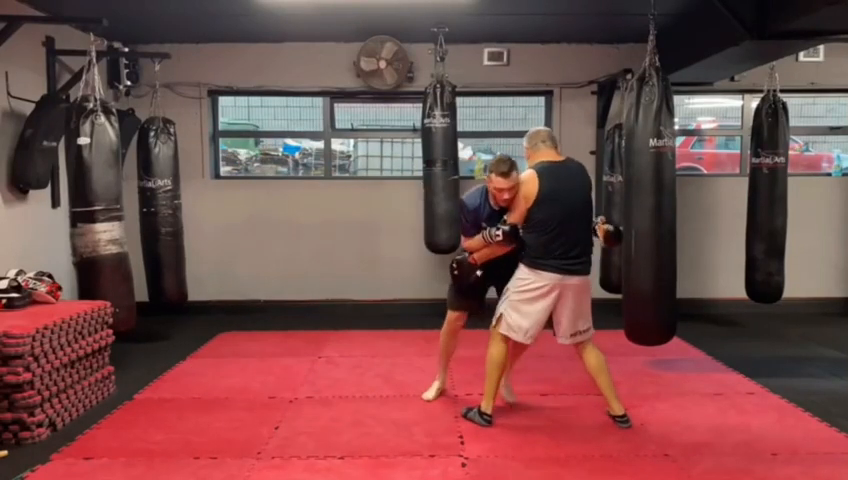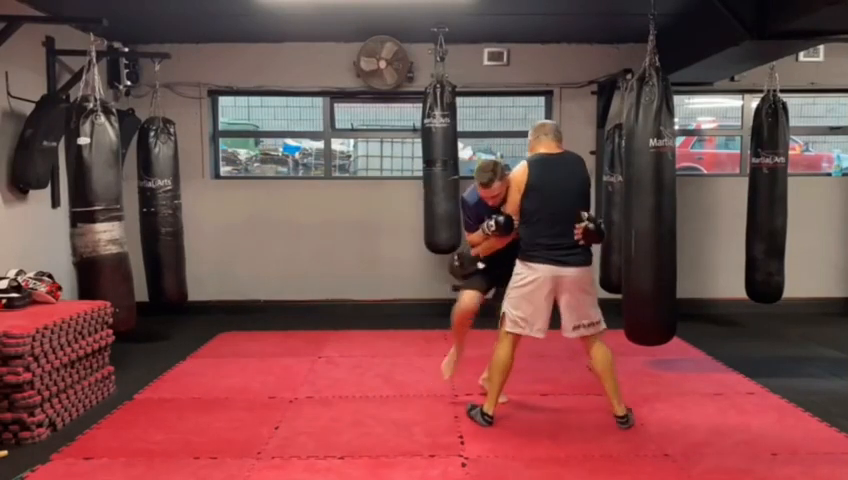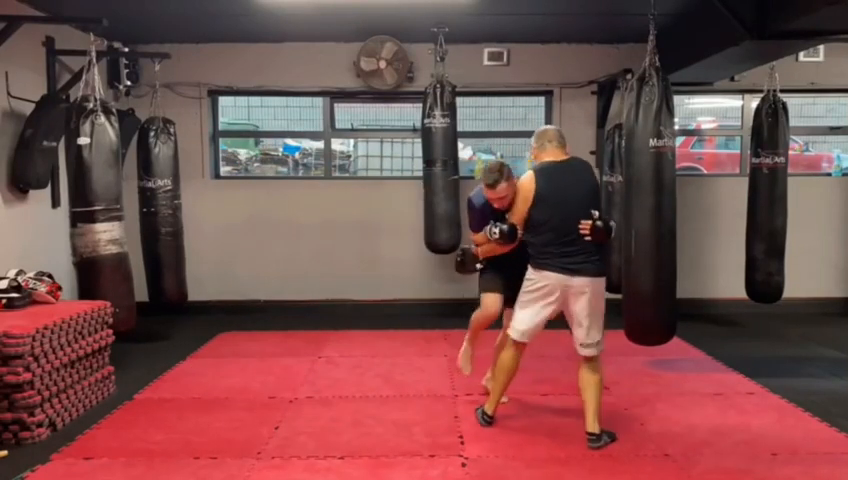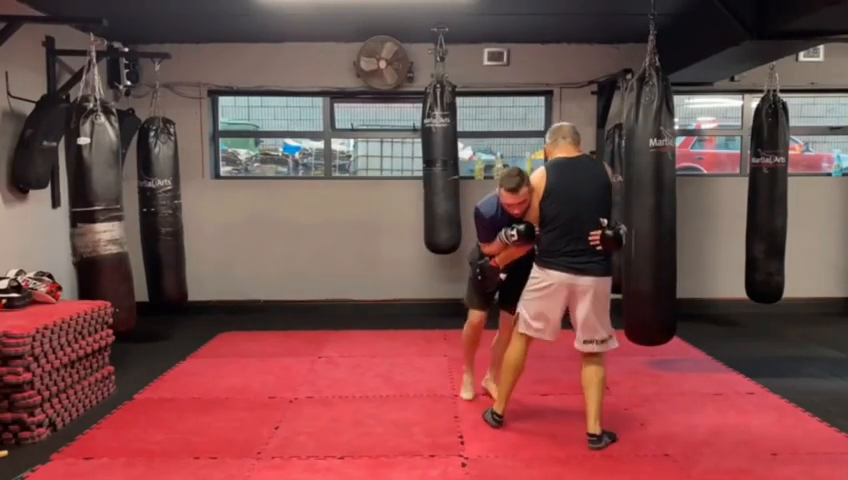
dt=0.2s
person 1, frame 1
left shoulder: (530, 178)
right shoulder: (581, 172)
left wrist: (474, 259)
left hip: (538, 273)
right hip: (578, 274)
left knee: (500, 335)
right knee: (584, 343)
left ankle: (485, 409)
right ankle: (618, 411)
person 1, frame 2
left shoulder: (524, 171)
right shoulder: (579, 165)
left wrist: (476, 252)
left hip: (534, 265)
right hip: (577, 267)
left knee: (508, 336)
right knee: (591, 334)
left ankle: (487, 410)
right ankle: (620, 411)
person 1, frame 3
left shoulder: (529, 180)
right shoulder: (589, 171)
left hip: (545, 274)
right hip: (589, 276)
left knee: (514, 341)
right knee: (590, 355)
left ankle: (488, 410)
right ankle: (594, 429)
person 1, frame 4
left shoulder: (542, 176)
right shoulder: (603, 171)
left wrist: (495, 264)
left hip: (550, 272)
right hip: (594, 275)
left knee: (521, 335)
right knee: (593, 352)
left ankle: (498, 411)
right ankle: (594, 430)
person 2, frame 1
right shoulder: (471, 202)
right elbow: (468, 245)
right wrist: (490, 236)
left hip: (512, 264)
right hip: (477, 264)
right knee: (453, 321)
left ankle: (503, 378)
right ankle: (440, 380)
person 2, frame 2
right shoulder: (470, 199)
right elbow: (472, 240)
right wrist: (487, 229)
left hip: (517, 259)
right hip: (485, 259)
right knee: (467, 303)
left ankle: (488, 377)
right ankle: (457, 347)
person 2, frame 3
right shoulder: (476, 200)
right elbow: (476, 239)
right wrist: (490, 234)
left hip: (523, 260)
right hip: (492, 260)
right knee: (492, 308)
left ankle: (491, 377)
right ankle: (470, 340)
person 2, frame 4
right shoulder: (485, 210)
right elbow: (488, 249)
right wrist: (505, 238)
left hip: (520, 265)
right hip: (487, 262)
left knee: (508, 324)
right knee: (475, 321)
left ankle: (491, 378)
right ankle: (468, 375)
